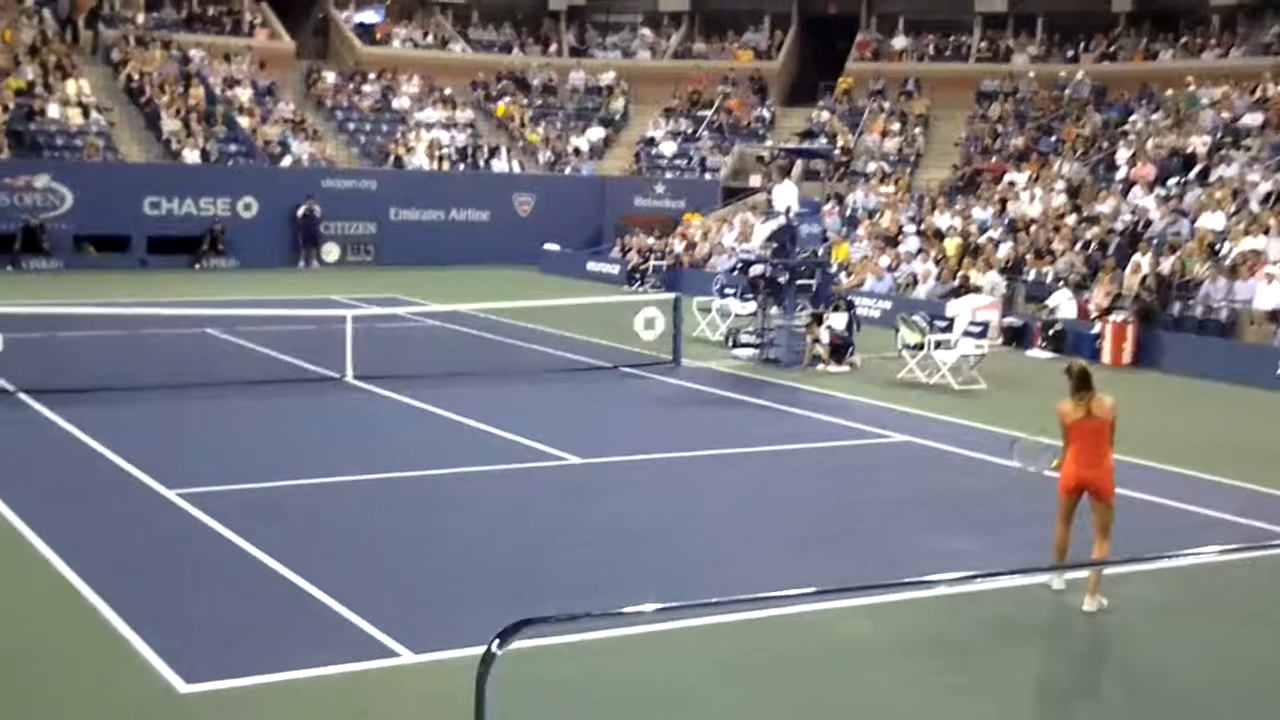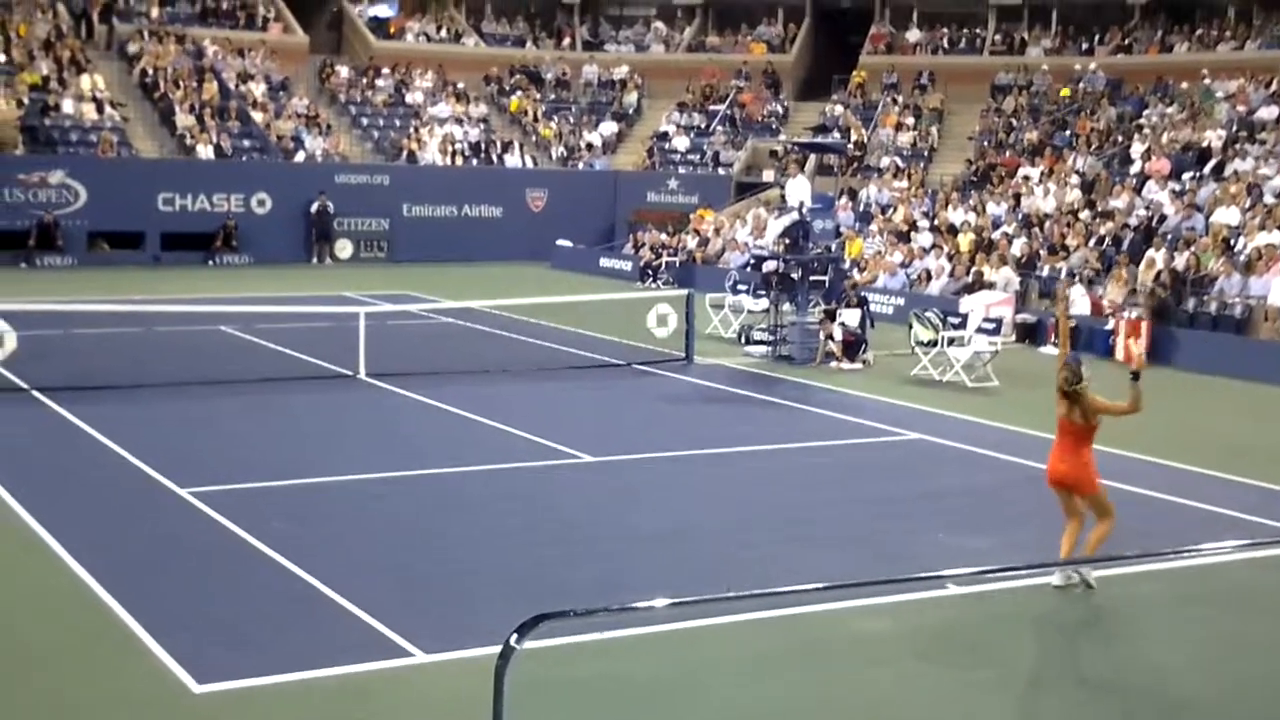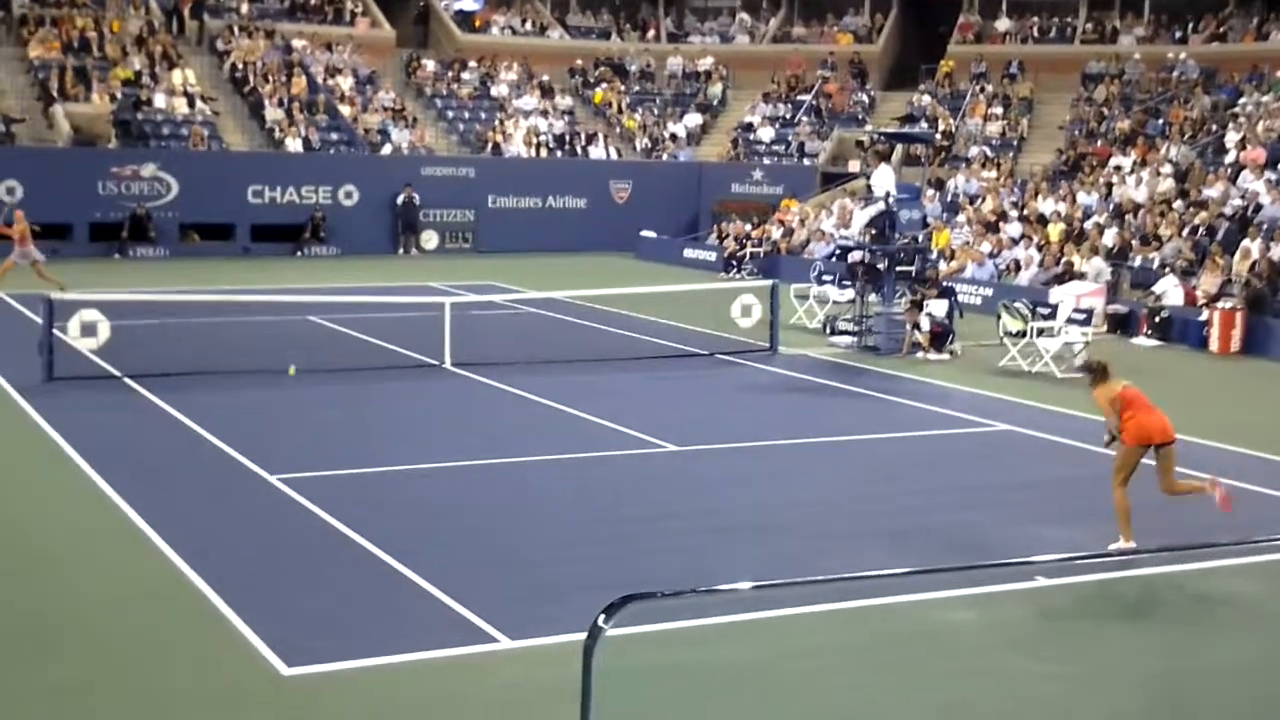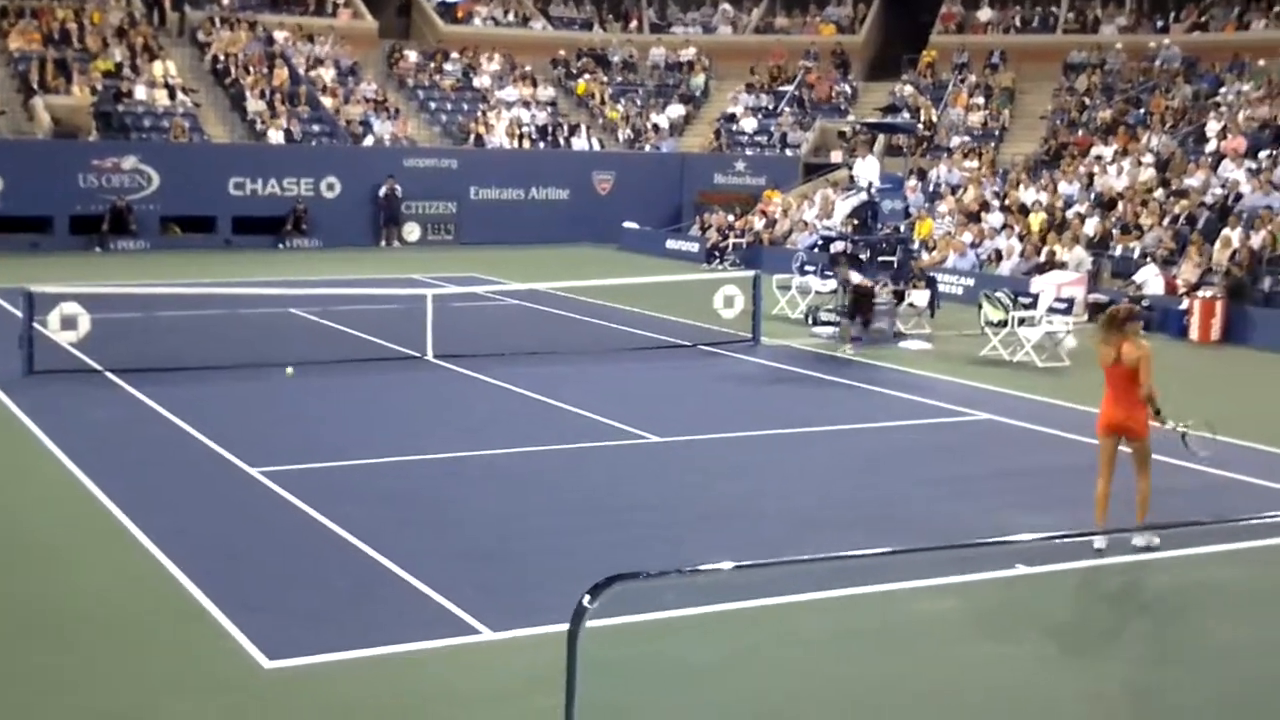
dt=1s
person 1, frame 1
left shoulder: (1064, 408)
right shoulder: (1109, 403)
left elbow: (1068, 443)
right elbow: (1109, 440)
left hip: (1074, 470)
right hip: (1101, 473)
left knee: (1063, 522)
right knee: (1102, 537)
left ankle: (1057, 575)
right ankle: (1091, 596)
person 1, frame 2
left shoulder: (1063, 394)
right shoulder: (1090, 405)
left elbow: (1064, 348)
right elbow: (1132, 407)
left wrist: (1062, 311)
right wrist: (1135, 375)
left hip: (1055, 468)
right hip: (1079, 471)
left knee: (1075, 519)
right knee: (1106, 517)
left ankle: (1063, 571)
right ankle: (1084, 563)
person 1, frame 3
left shoulder: (1099, 393)
right shoulder: (1122, 383)
left elbow: (1115, 426)
left wrist: (1111, 436)
left hip: (1140, 428)
right hip: (1162, 424)
left knee: (1119, 484)
right knee: (1170, 487)
left ankle: (1127, 541)
right ankle: (1209, 488)
person 1, frame 4
left shoulder: (1104, 346)
right shoulder: (1141, 348)
right elbow: (1146, 390)
right wrist: (1156, 410)
left hip: (1109, 414)
right hip: (1134, 416)
left knee: (1104, 475)
right knee: (1143, 474)
left ankle: (1100, 533)
right ankle: (1141, 532)
